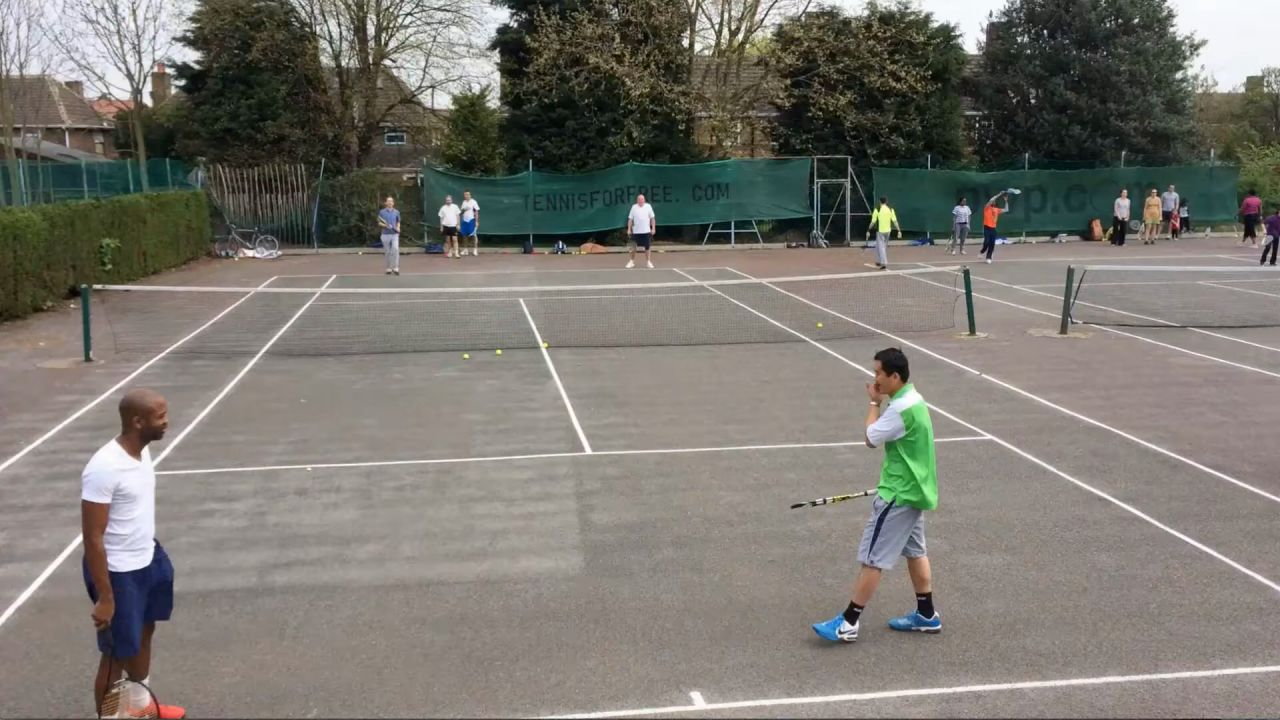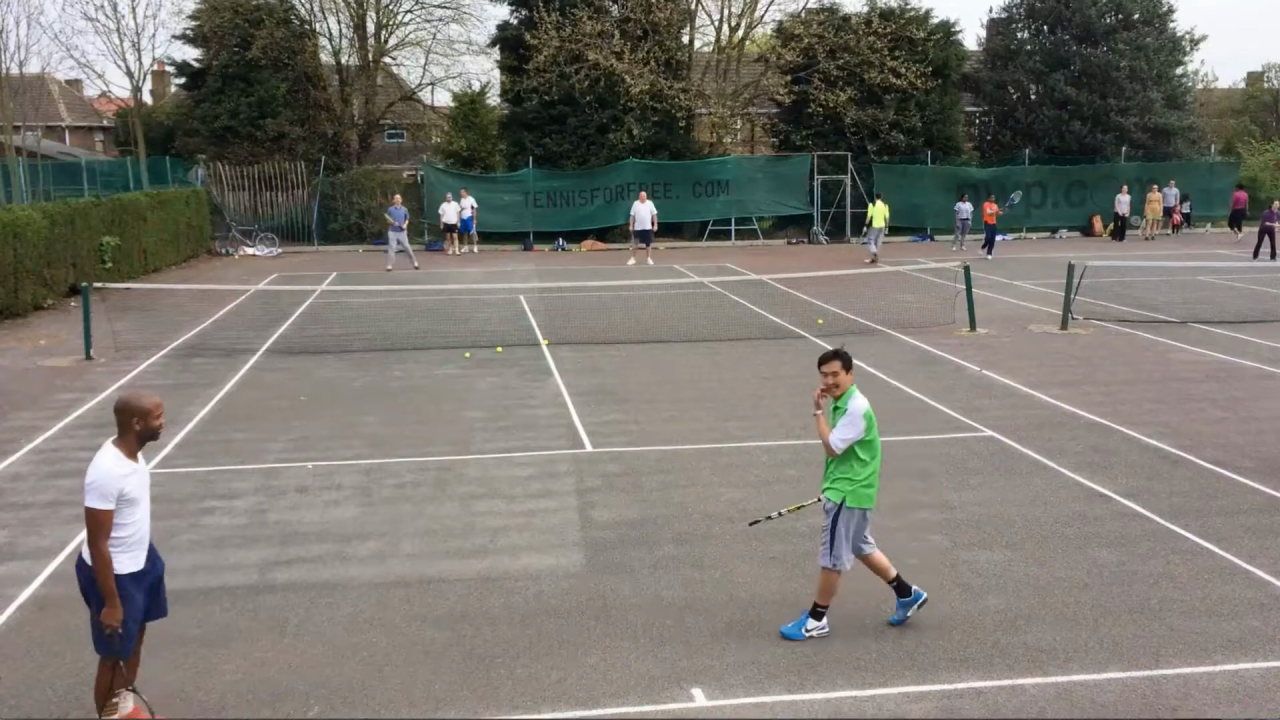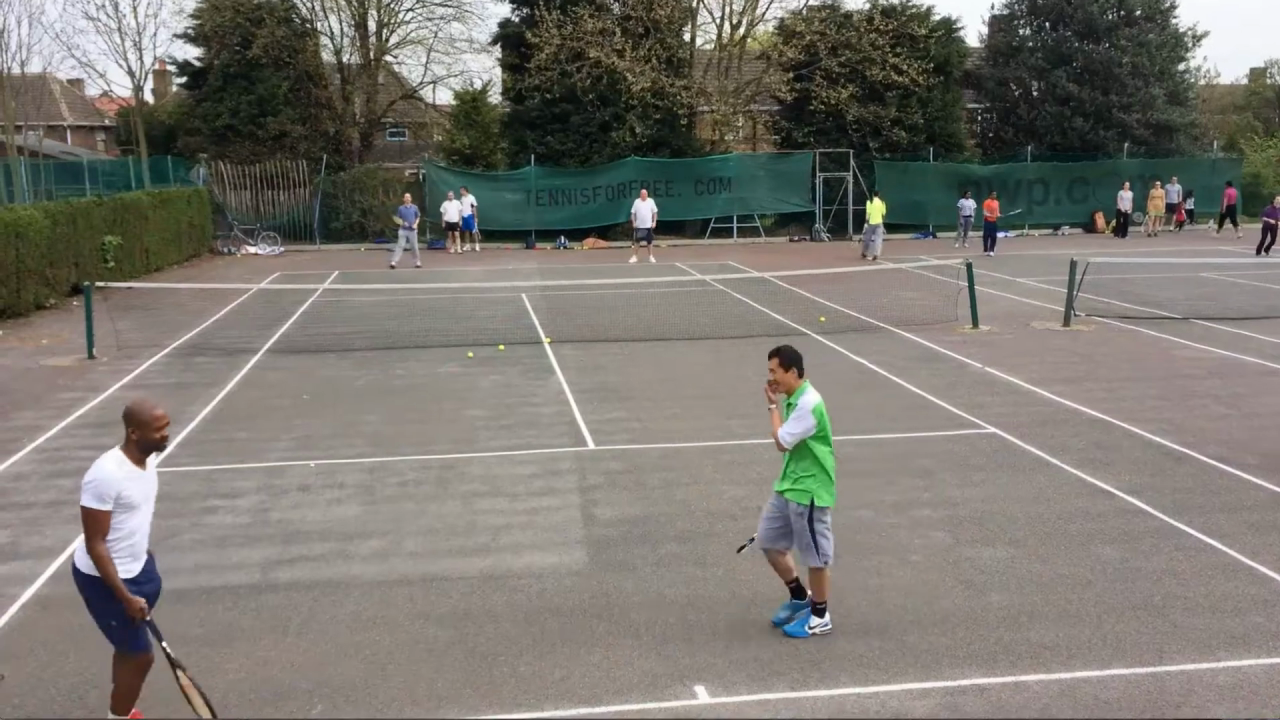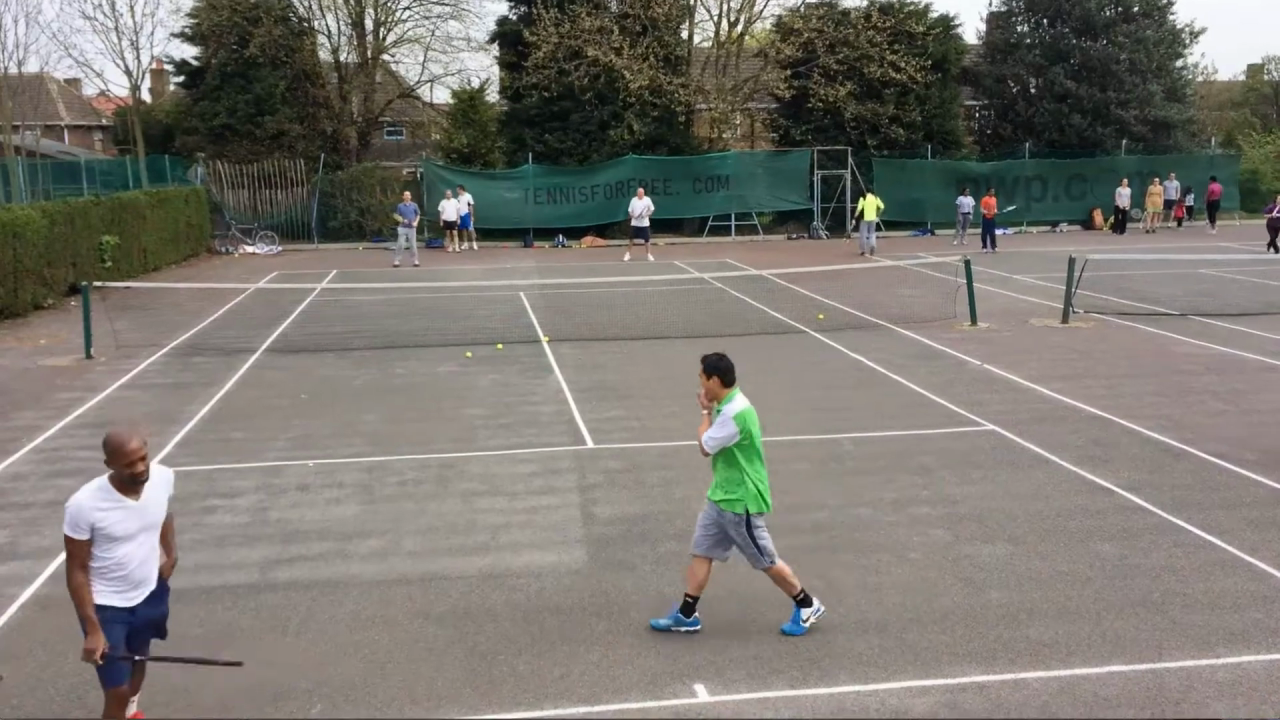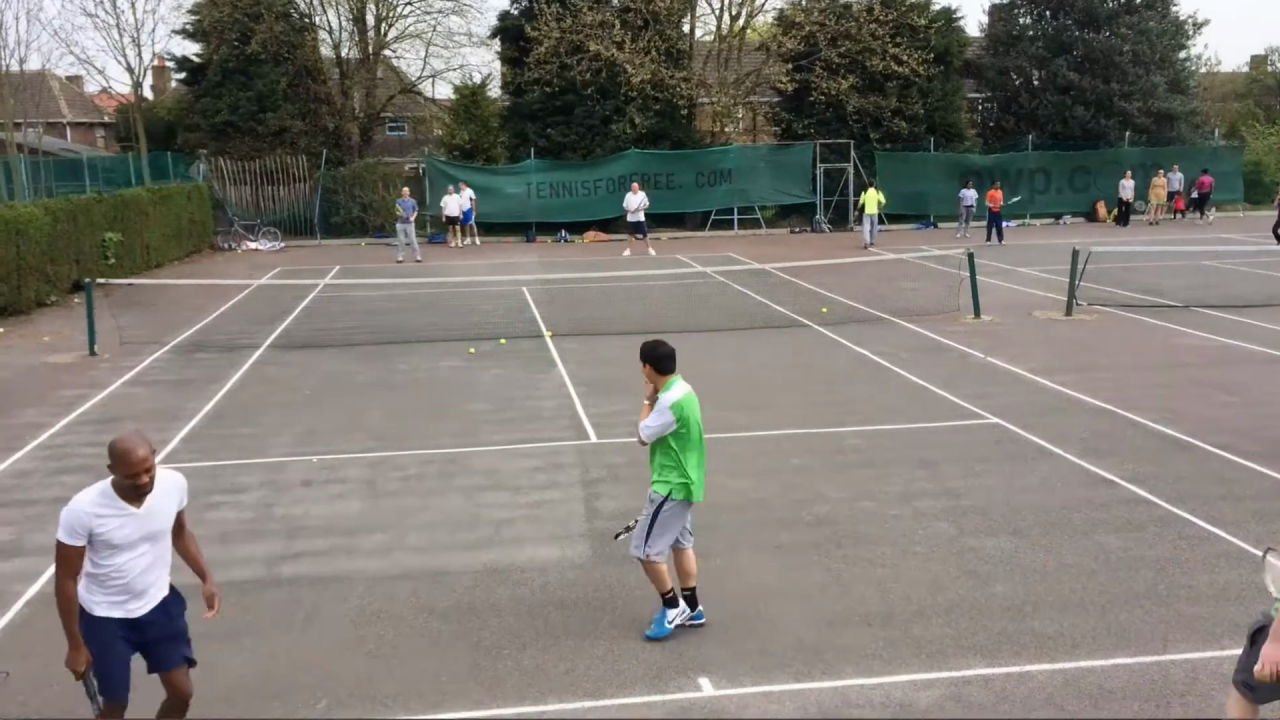
dt=0.3s
person 1, frame 1
left shoulder: (141, 450)
right shoulder: (104, 468)
right elbow: (92, 538)
right wrist: (104, 597)
left hip: (146, 562)
right hip: (117, 573)
left knee: (143, 633)
right knee: (118, 652)
person 1, frame 2
left shoulder: (132, 452)
right shoulder: (106, 473)
right elbow: (97, 544)
right wrist: (111, 603)
left hip: (140, 562)
right hip: (113, 574)
left knee: (134, 639)
right knee: (115, 654)
person 1, frame 3
left shoulder: (149, 458)
right shoulder: (105, 476)
right elbow: (95, 543)
right wrist: (124, 596)
left hip: (139, 569)
right hip: (103, 577)
left knee: (129, 648)
right knee: (140, 656)
person 1, frame 4
left shoulder: (163, 477)
right shoulder: (84, 505)
right elbow: (76, 571)
left wrist: (171, 554)
right wrist: (92, 629)
left hip: (148, 594)
right hip: (105, 605)
left knee: (137, 661)
right knee: (118, 691)
person 1, frame 5
left shoulder: (173, 483)
right shoulder: (83, 510)
right elbow: (67, 580)
left wrist: (206, 578)
right wrist: (75, 645)
left hip: (158, 604)
right hip: (104, 617)
left knee: (181, 693)
person 2, frame 1
left shoulder: (901, 408)
right shoulder: (912, 399)
left elbow: (871, 439)
left wrist: (874, 403)
left hip: (899, 494)
right hip: (913, 491)
left knee: (871, 558)
right knee: (914, 552)
left ankle: (848, 623)
right ankle: (926, 614)
person 2, frame 2
left shoulder: (856, 409)
right shoulder: (839, 403)
left elbow: (832, 448)
left wrist: (818, 411)
left hip: (847, 494)
right hip: (842, 489)
left knee: (831, 559)
right knee: (861, 549)
left ankle: (816, 619)
right ankle: (908, 595)
person 2, frame 3
left shoulder: (809, 404)
right shoulder: (794, 400)
left elbow: (783, 442)
left wrist: (772, 406)
left hip: (808, 493)
right hip: (788, 487)
left knee: (814, 557)
right knee: (767, 544)
left ankle: (819, 615)
right ankle: (800, 598)
person 2, frame 4
left shoulder: (733, 413)
right shoulder: (730, 406)
left elbow: (706, 447)
left wrist: (706, 411)
left hip: (741, 501)
right hip: (721, 496)
left knee: (766, 561)
right knee: (701, 551)
left ankle: (807, 606)
right ankle: (686, 615)
person 2, frame 5
left shoulder: (669, 401)
right shoulder: (682, 390)
left elbow: (644, 437)
left wrist: (647, 402)
left hip: (671, 488)
right hip: (683, 483)
left knee: (645, 551)
right knee: (679, 545)
left ankle: (673, 606)
right ankle: (689, 607)
